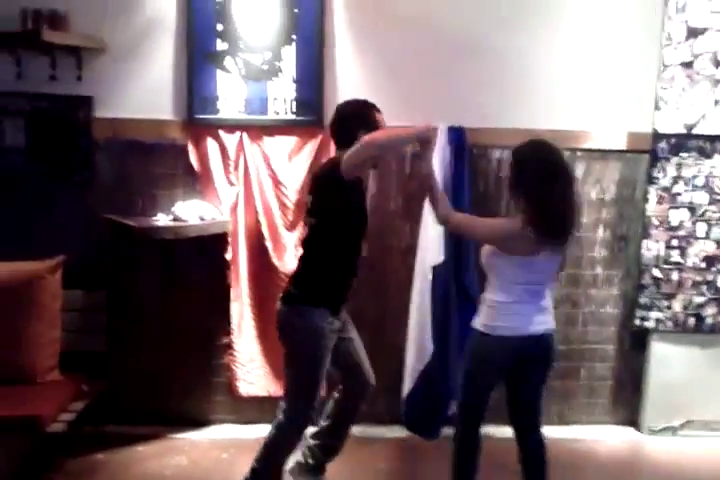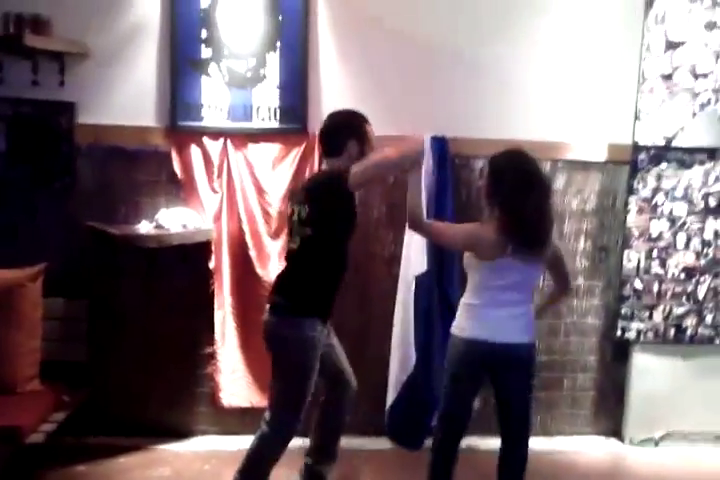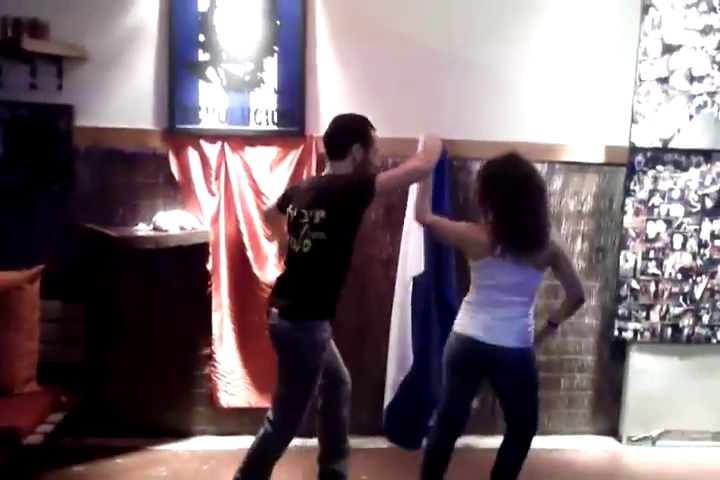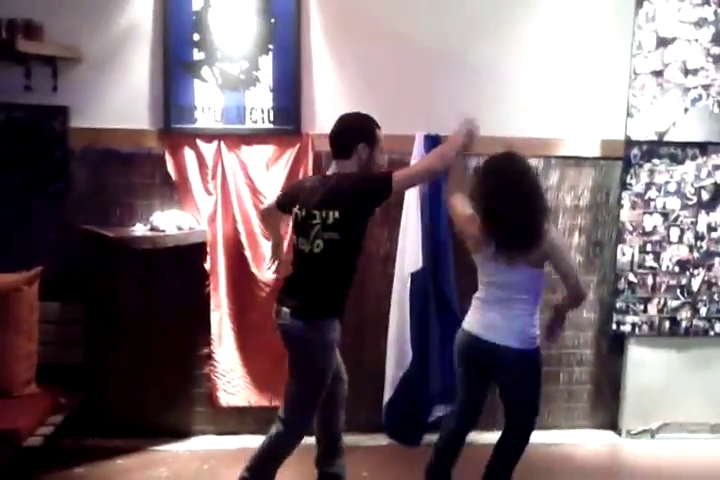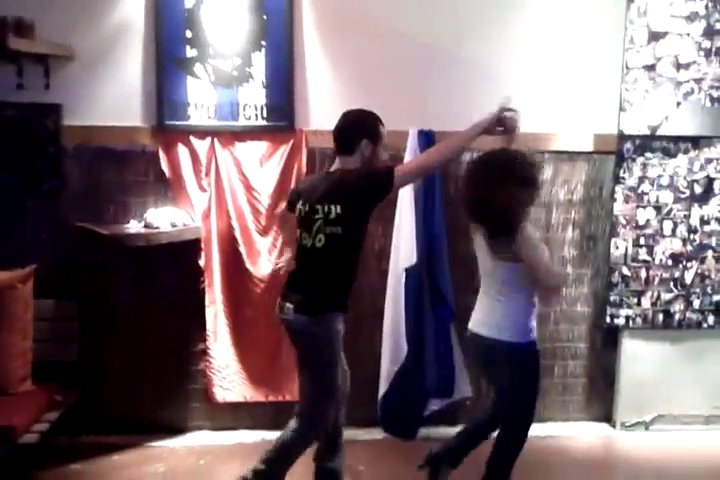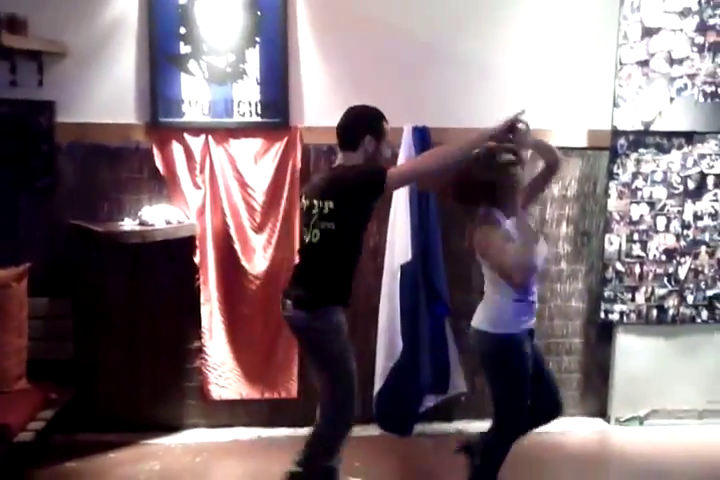
dt=0.1s
person 1, frame 1
left shoulder: (340, 180)
right shoulder: (333, 175)
right elbow: (373, 145)
left wrist: (354, 242)
right wrist: (418, 132)
left hip: (328, 309)
right hip: (307, 312)
left knee: (360, 382)
right knee: (298, 409)
person 1, frame 2
left shoulder: (318, 187)
right shoulder: (329, 185)
left elbow: (301, 217)
right elbow: (388, 161)
right wrist: (415, 147)
left hip: (310, 317)
right hip: (295, 322)
left knee: (342, 387)
right knee: (283, 420)
person 1, frame 3
left shoulder: (302, 188)
right shoulder: (347, 189)
left elbow: (271, 215)
right elbow: (415, 169)
right wrist: (431, 144)
left hip: (292, 313)
right hip: (303, 323)
left knee: (338, 387)
right knee: (285, 418)
person 1, frame 4
left shoulder: (304, 188)
right shoulder: (360, 188)
left elbow: (268, 212)
right elbow: (432, 167)
left wrist: (280, 250)
right wrist: (462, 133)
left hip: (296, 311)
right hip: (313, 321)
left knee: (334, 391)
right knee: (295, 418)
person 1, frame 5
left shoulder: (310, 185)
right shoulder: (356, 185)
left elbow: (283, 215)
right elbow: (430, 161)
right wrist: (484, 126)
left hip: (297, 305)
right hip: (317, 316)
left knee: (333, 394)
right knee: (314, 414)
person 1, frame 6
left shoulder: (322, 182)
right shoulder: (358, 182)
right elbow: (426, 165)
right wrist: (493, 133)
left hip: (301, 302)
right hip: (320, 311)
left knee: (338, 396)
right knee: (340, 409)
person 2, frame 1
left shoulder: (508, 230)
right shoulder: (560, 229)
left elbow: (447, 217)
left wrist: (428, 169)
left hip: (495, 337)
right hip: (539, 337)
left knee: (469, 418)
right knee: (527, 424)
person 2, frame 2
left shoulder: (482, 236)
right shoulder: (542, 240)
left elbow: (417, 223)
right elbow: (564, 287)
left wrist: (413, 174)
left hip: (470, 342)
right hip: (518, 347)
left knee: (449, 428)
right knee: (516, 434)
person 2, frame 3
left shoulder: (475, 238)
right shoulder: (545, 243)
left elbow: (424, 217)
right elbow: (577, 295)
right wrist: (552, 323)
left hip: (464, 342)
right hip: (513, 349)
left knee: (446, 425)
right knee: (521, 431)
person 2, frame 4
left shoulder: (478, 232)
right shoulder: (544, 240)
left elbow: (454, 196)
right elbow: (578, 293)
right wrist: (558, 313)
left hip: (472, 339)
right hip: (517, 349)
left knee: (462, 417)
right knee: (518, 429)
person 2, frame 5
left shoulder: (484, 226)
right shoulder: (520, 232)
right elbow: (552, 286)
right wrist: (540, 248)
left hip: (484, 335)
right hip: (511, 342)
left knee: (500, 412)
right knee: (517, 423)
person 2, frame 6
left shoulder: (513, 210)
right shoulder: (487, 226)
left elbow: (554, 163)
right elbow: (519, 275)
left wrist: (531, 143)
left hip: (514, 331)
right hip: (501, 335)
left knee: (550, 406)
right knee: (510, 421)
left ankle: (481, 450)
